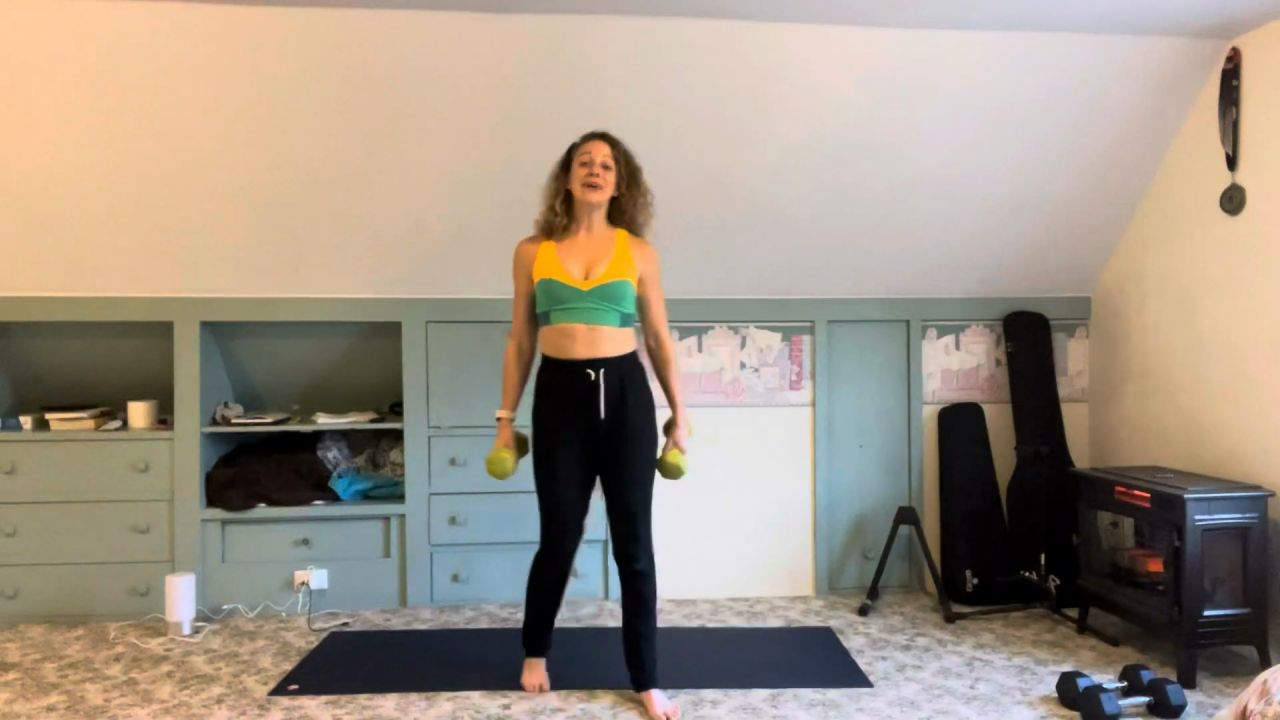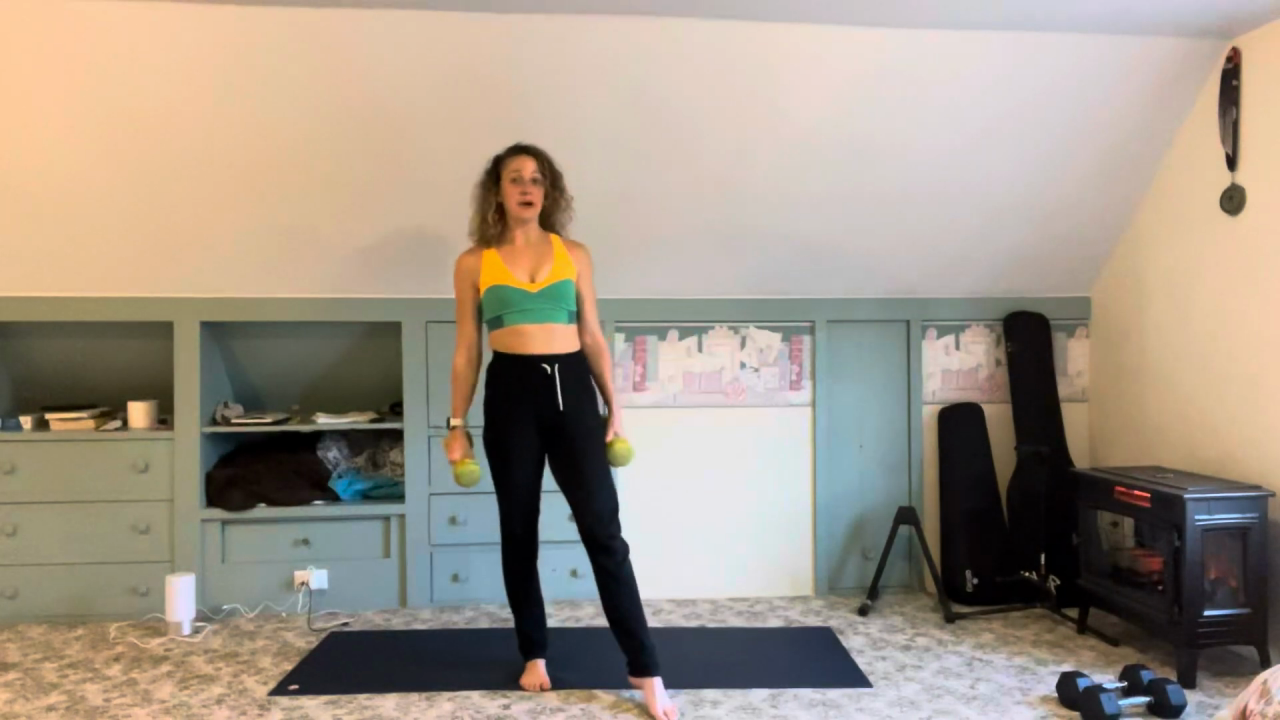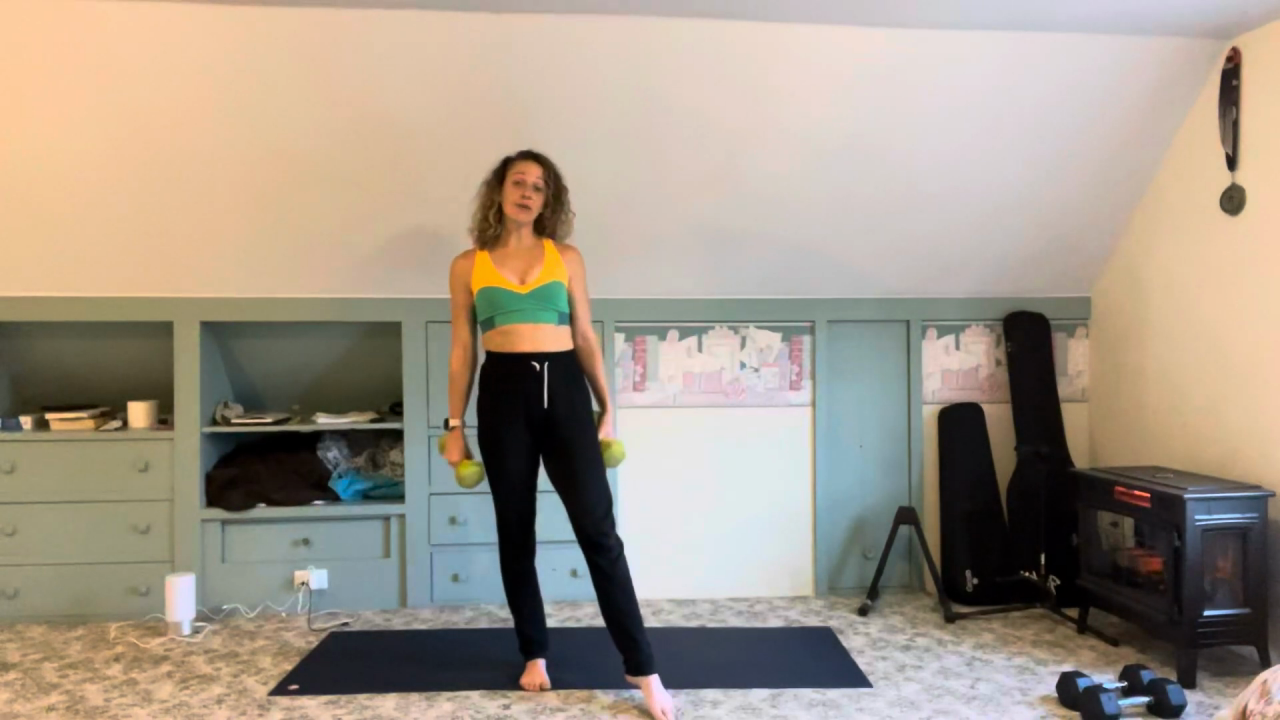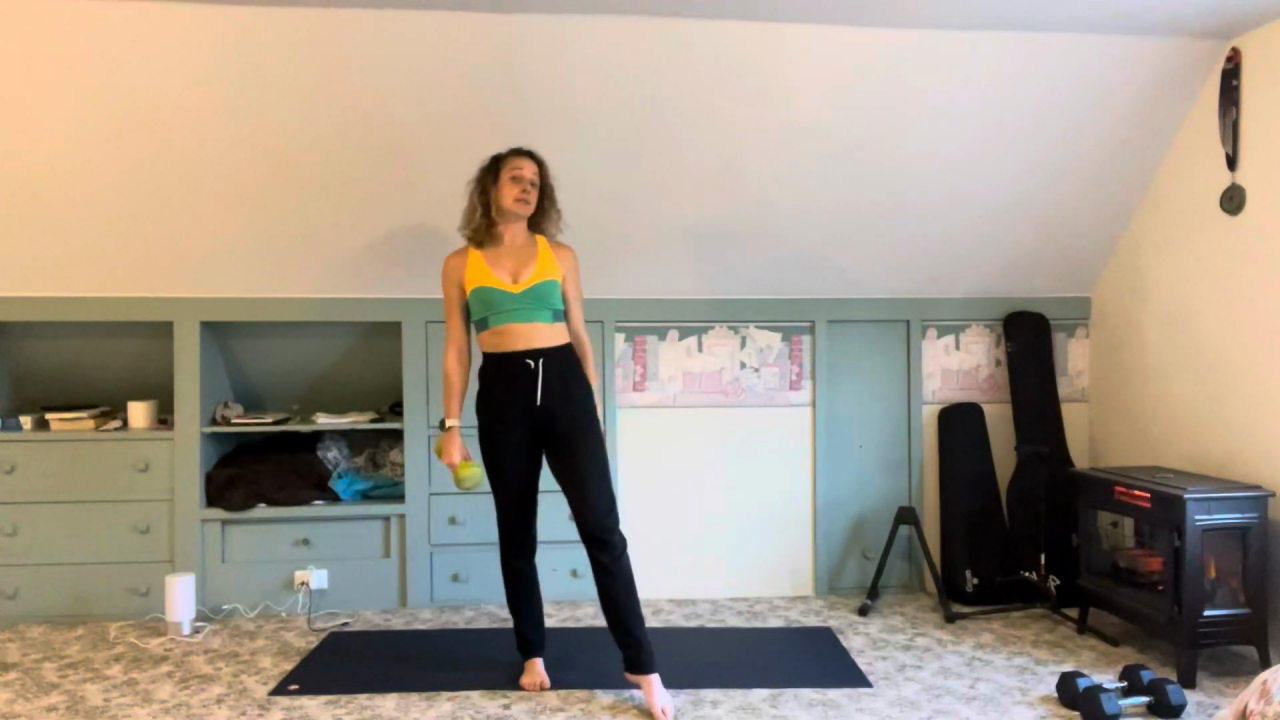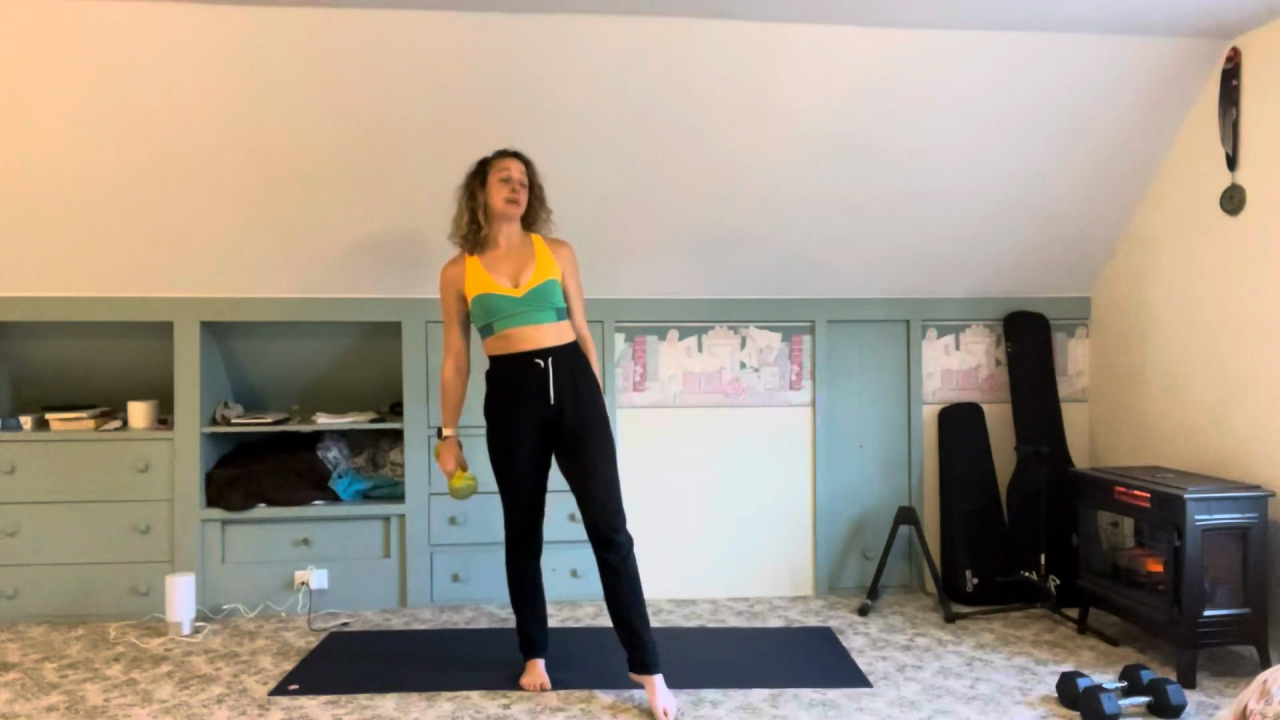
dt=0.7s
person 1, frame 1
left shoulder: (638, 252)
right shoulder: (532, 251)
left elbow: (659, 339)
right elbow: (521, 342)
left wrist: (678, 414)
right wrist: (506, 417)
left hip: (625, 395)
right hip: (559, 397)
left knee: (634, 544)
right knee: (559, 540)
right ankle: (535, 650)
person 1, frame 2
left shoulder: (574, 254)
right shoulder: (473, 263)
left elbow: (593, 336)
right elbow: (466, 350)
left wrist: (614, 408)
right wrist: (456, 425)
left hip: (571, 390)
right hip: (510, 394)
left knee: (603, 528)
right knee: (519, 531)
left ankle: (645, 670)
right ankle: (534, 654)
person 1, frame 3
left shoulder: (567, 257)
right shoulder: (468, 265)
left elbow: (586, 338)
right elbow: (462, 349)
left wrist: (607, 407)
right wrist: (454, 425)
left hip: (564, 389)
right hip: (503, 393)
left knee: (597, 527)
right knee: (515, 531)
left ankle: (641, 667)
right ankle: (534, 653)
person 1, frame 4
left shoulder: (560, 255)
right shoulder: (460, 263)
left elbow: (579, 336)
right elbow: (456, 350)
left wrist: (594, 405)
right wrist: (451, 425)
left hip: (563, 385)
right hip: (502, 393)
left knee: (600, 524)
right knee: (516, 530)
left ankle: (641, 665)
right ankle: (532, 653)
person 1, frame 5
left shoulder: (558, 252)
right shoulder: (458, 271)
left elbow: (582, 333)
right elbow: (455, 358)
left wrist: (598, 400)
right wrist: (448, 434)
left hip: (572, 384)
right hip: (511, 395)
left knee: (608, 527)
right knee: (523, 531)
left ankle: (646, 666)
right ankle: (534, 654)
